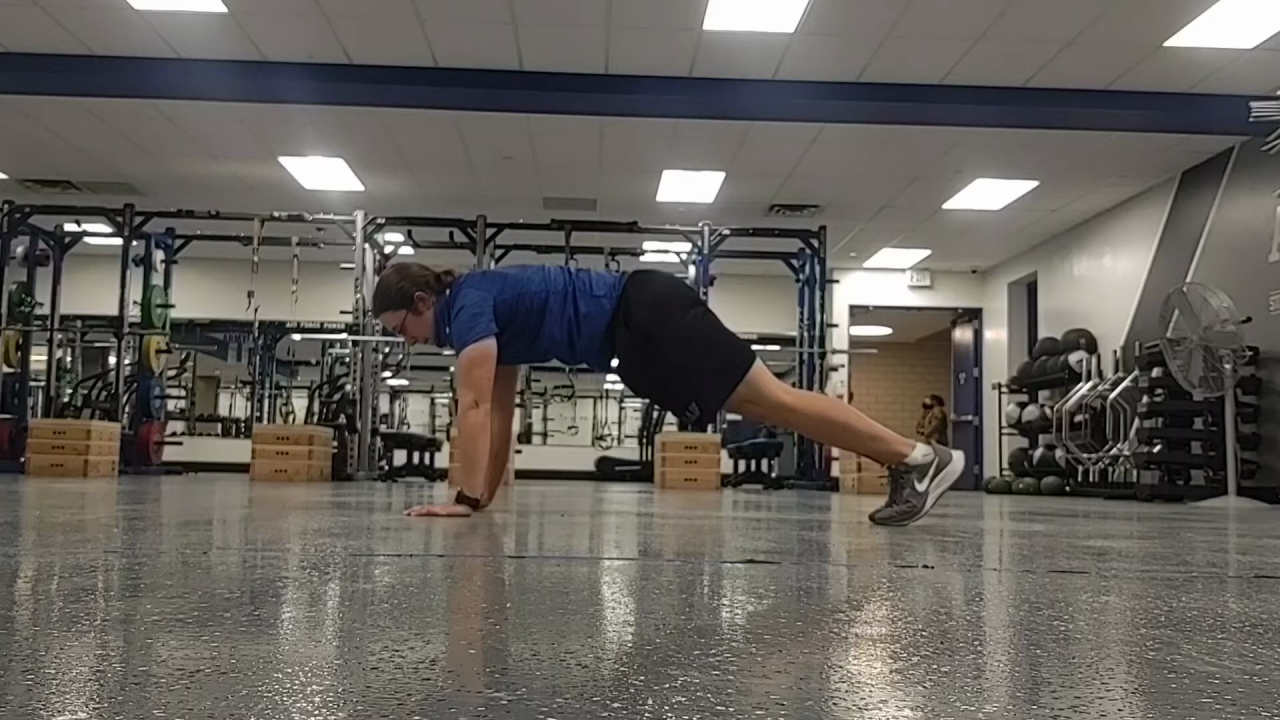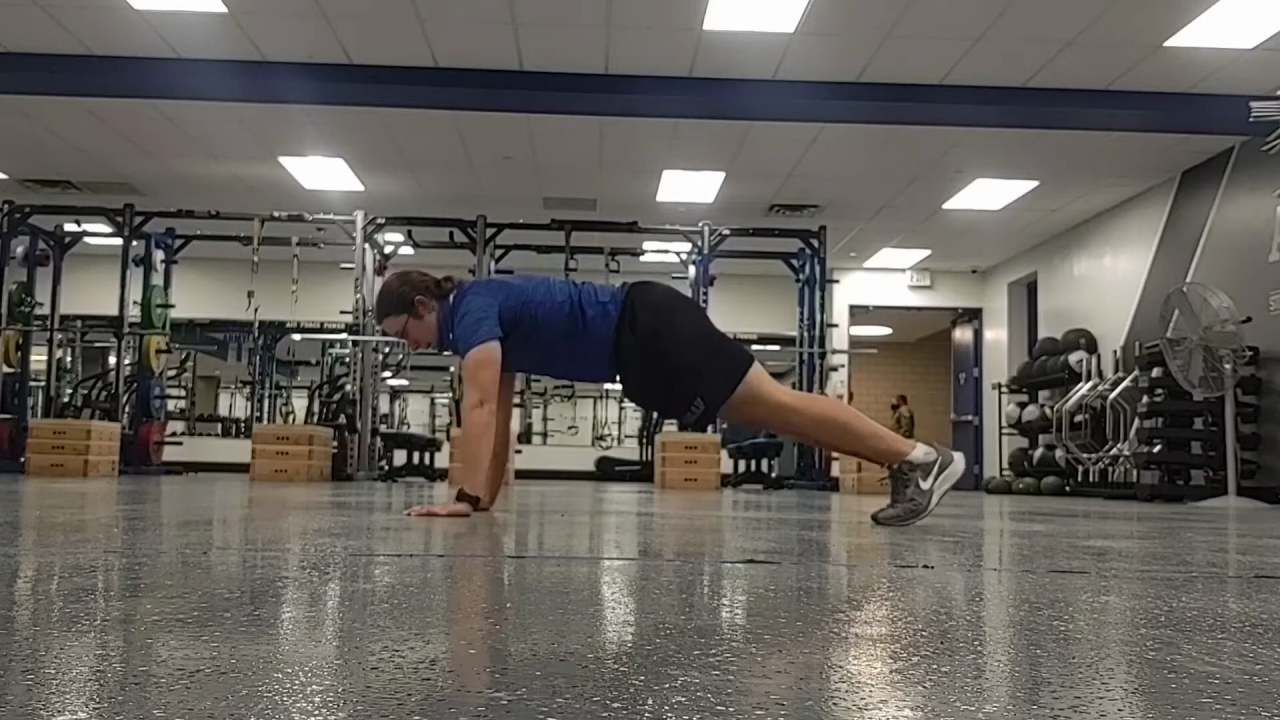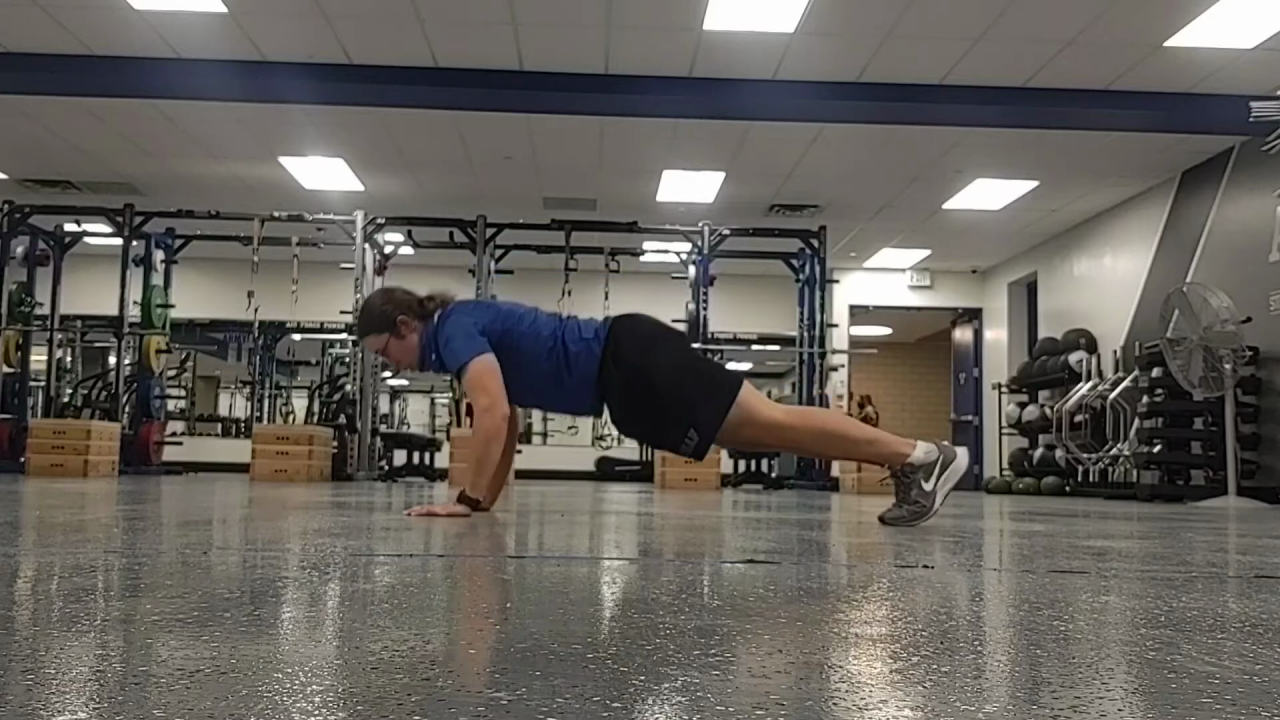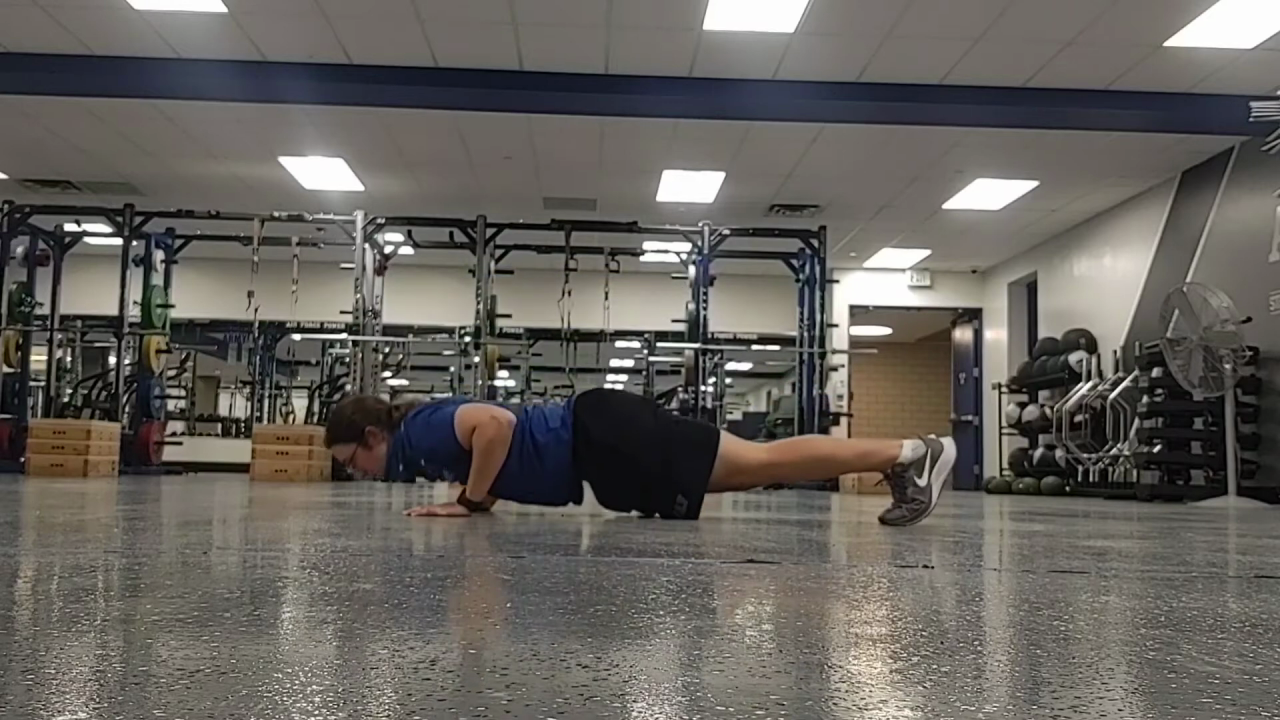
dt=0.4s
person 1, frame 1
left shoulder: (468, 302)
right shoulder: (485, 310)
left elbow: (474, 404)
right elbow: (501, 407)
left wrist: (466, 498)
right wrist: (487, 495)
left hip: (647, 317)
right hip: (641, 327)
left knee: (774, 400)
right knee: (765, 404)
left ankle: (920, 458)
right ankle: (911, 461)
person 1, frame 2
left shoulder: (472, 308)
right shoulder: (482, 315)
left elbow: (479, 405)
right elbow: (499, 412)
left wrist: (466, 498)
right wrist: (488, 497)
left hip: (648, 327)
right hip: (639, 345)
left knee: (775, 403)
right knee: (763, 414)
left ankle: (922, 457)
right ankle: (909, 462)
person 1, frame 3
left shoulder: (454, 329)
right shoulder: (464, 326)
left elbow: (495, 413)
right elbow: (507, 417)
left wrist: (468, 498)
right wrist: (487, 496)
left hip: (630, 360)
right hip: (623, 369)
left knee: (770, 421)
right knee: (762, 432)
left ankle: (921, 455)
right ankle: (915, 463)
person 1, frame 4
left shoulder: (420, 435)
right shoulder: (428, 432)
left elbow: (496, 423)
left wrist: (469, 501)
right wrist: (478, 497)
left hip: (601, 435)
right hip: (594, 440)
left knee: (756, 461)
right knee: (751, 463)
left ankle: (911, 454)
right ankle: (907, 454)
